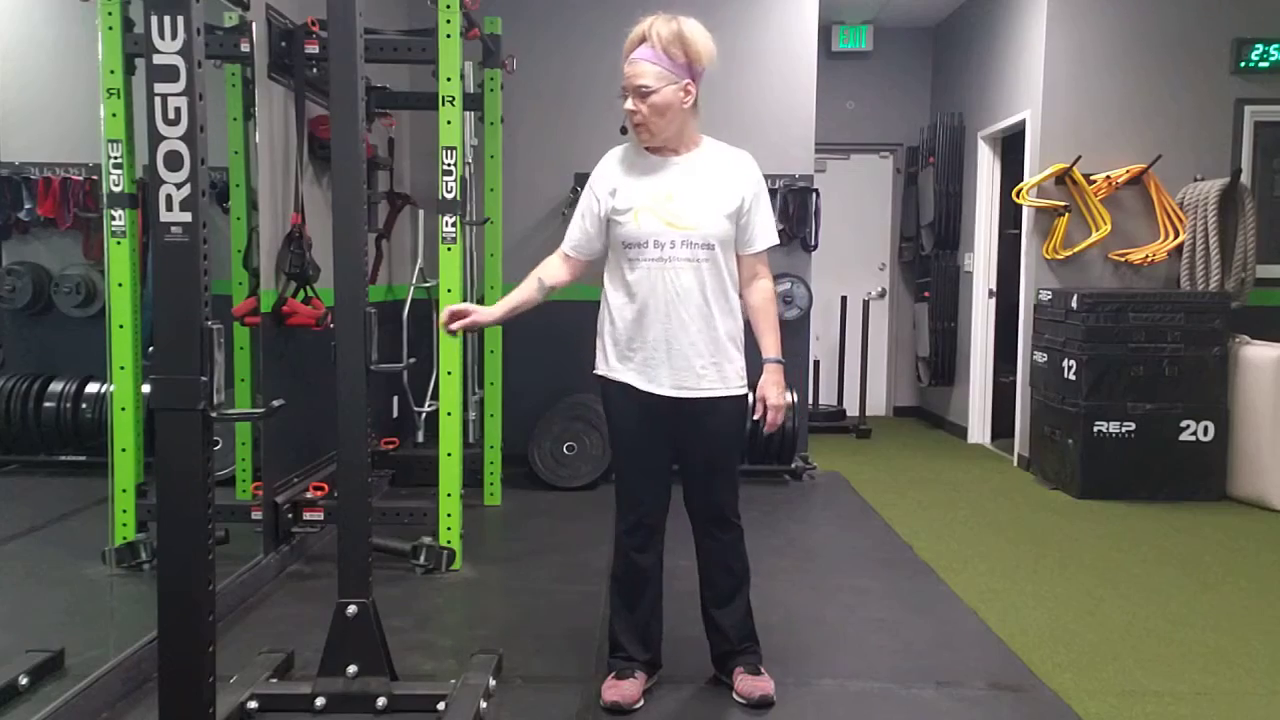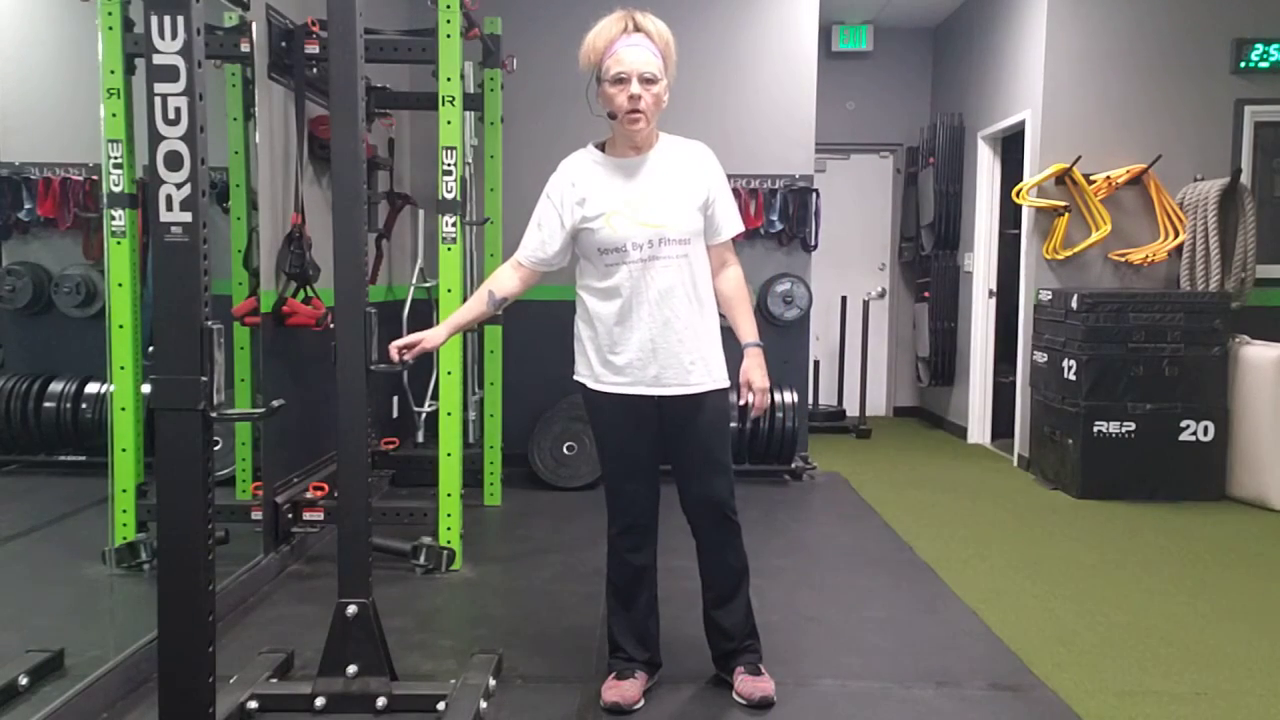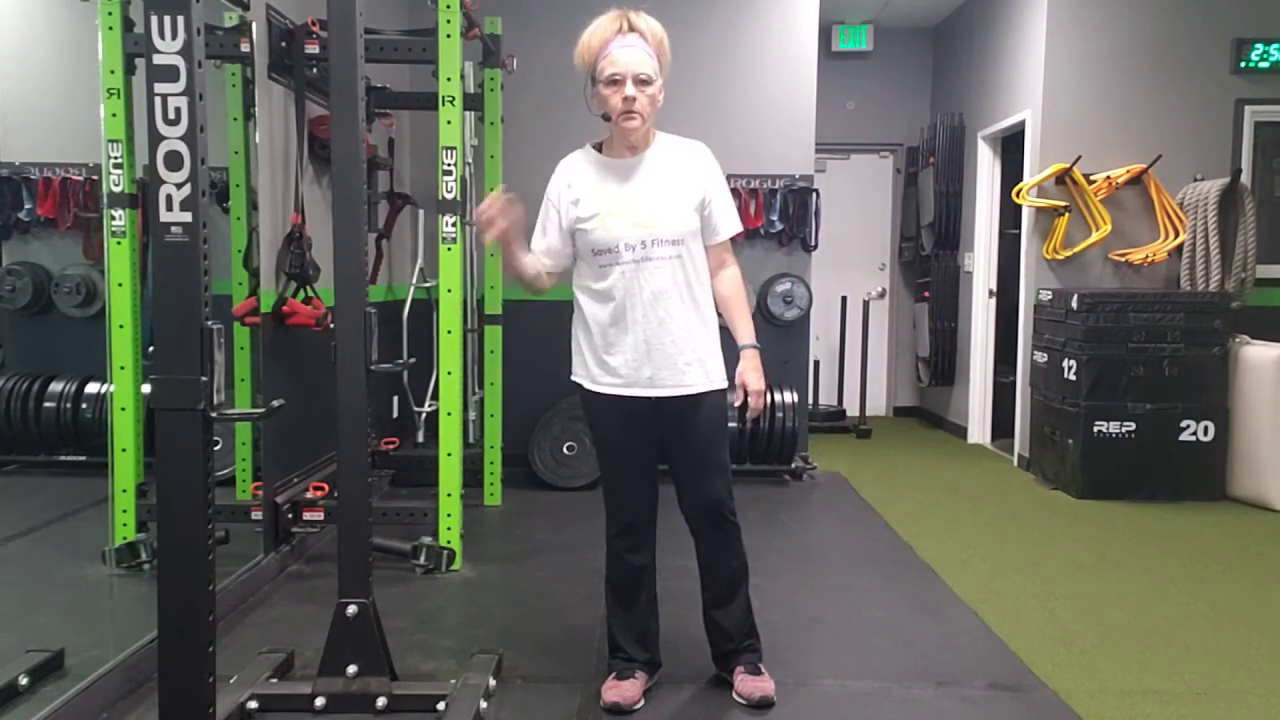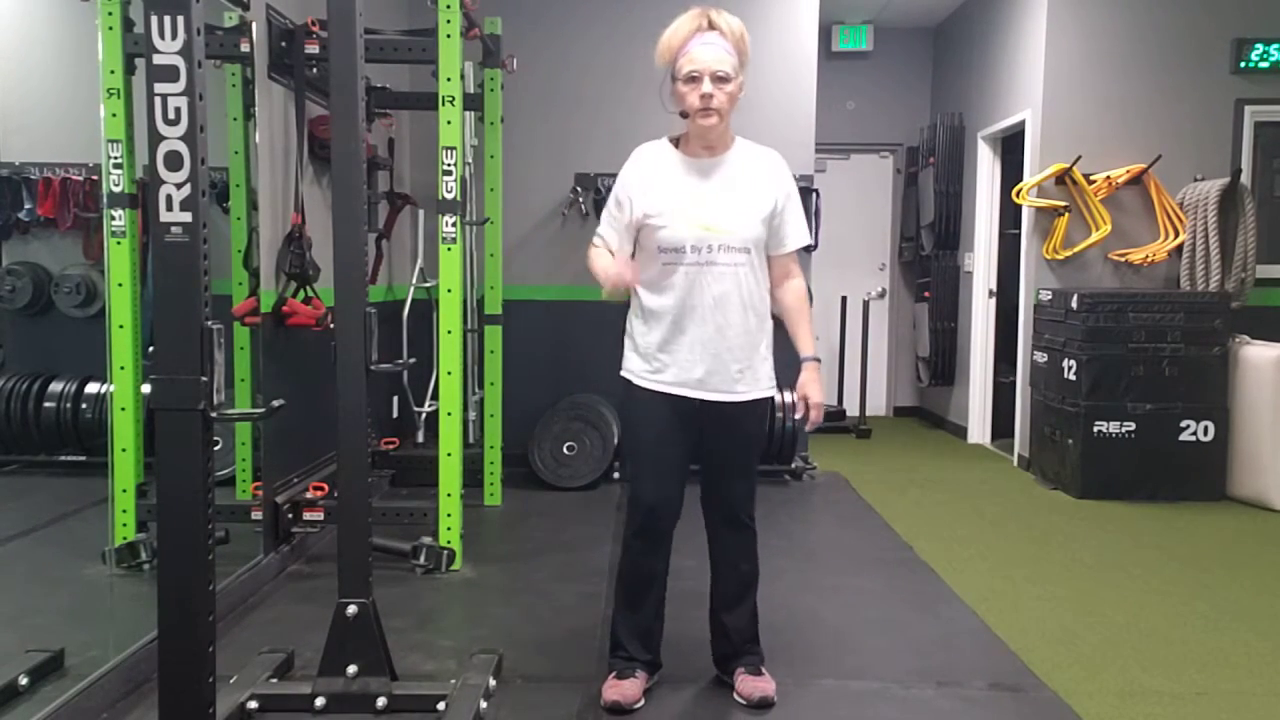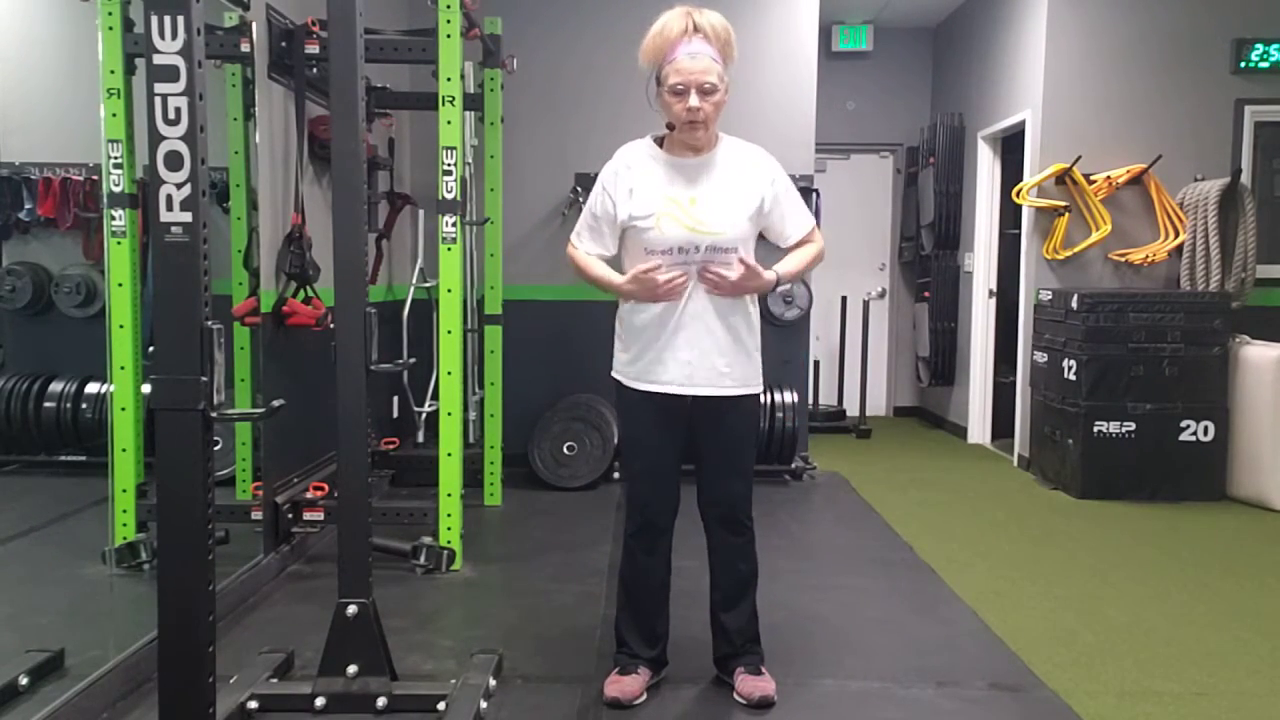
dt=1s
person 1, frame 1
left shoulder: (735, 170)
right shoulder: (615, 170)
left elbow: (755, 279)
right elbow: (567, 262)
left wrist: (772, 365)
right wrist: (496, 311)
left hip: (713, 384)
right hip: (633, 380)
left knee: (719, 521)
right knee: (638, 523)
left ankle: (740, 655)
right ankle: (633, 658)
person 1, frame 2
left shoulder: (696, 162)
right shoulder: (577, 175)
left elbow: (723, 266)
right elbow: (521, 269)
left wrist: (752, 349)
right wrist: (444, 329)
left hip: (696, 379)
right hip: (616, 382)
left knee: (715, 516)
right knee: (630, 525)
left ankle: (739, 655)
right ankle: (632, 659)
person 1, frame 3
left shoulder: (695, 163)
right shoulder: (573, 175)
left elbow: (722, 266)
right elbow: (541, 274)
left wrist: (748, 350)
right wrist: (508, 241)
left hip: (692, 378)
right hip: (612, 382)
left knee: (713, 515)
right knee: (629, 525)
left ankle: (740, 654)
right ankle: (632, 659)
person 1, frame 4
left shoulder: (767, 170)
right shoulder: (647, 165)
left elbow: (786, 277)
right elbow: (600, 254)
left wrist: (809, 362)
right wrist: (609, 269)
left hip: (741, 383)
right hip: (657, 379)
left knee: (733, 522)
right knee: (649, 519)
left ankle: (740, 655)
right ankle: (632, 658)
person 1, frame 5
left shoulder: (755, 166)
right shoulder: (629, 165)
left elbow: (811, 241)
right elbow: (579, 248)
left wrist: (769, 278)
right wrist: (623, 285)
left hip: (731, 379)
right hip: (647, 378)
left knee: (730, 518)
right knee: (648, 520)
left ankle: (741, 655)
right ankle: (638, 655)
